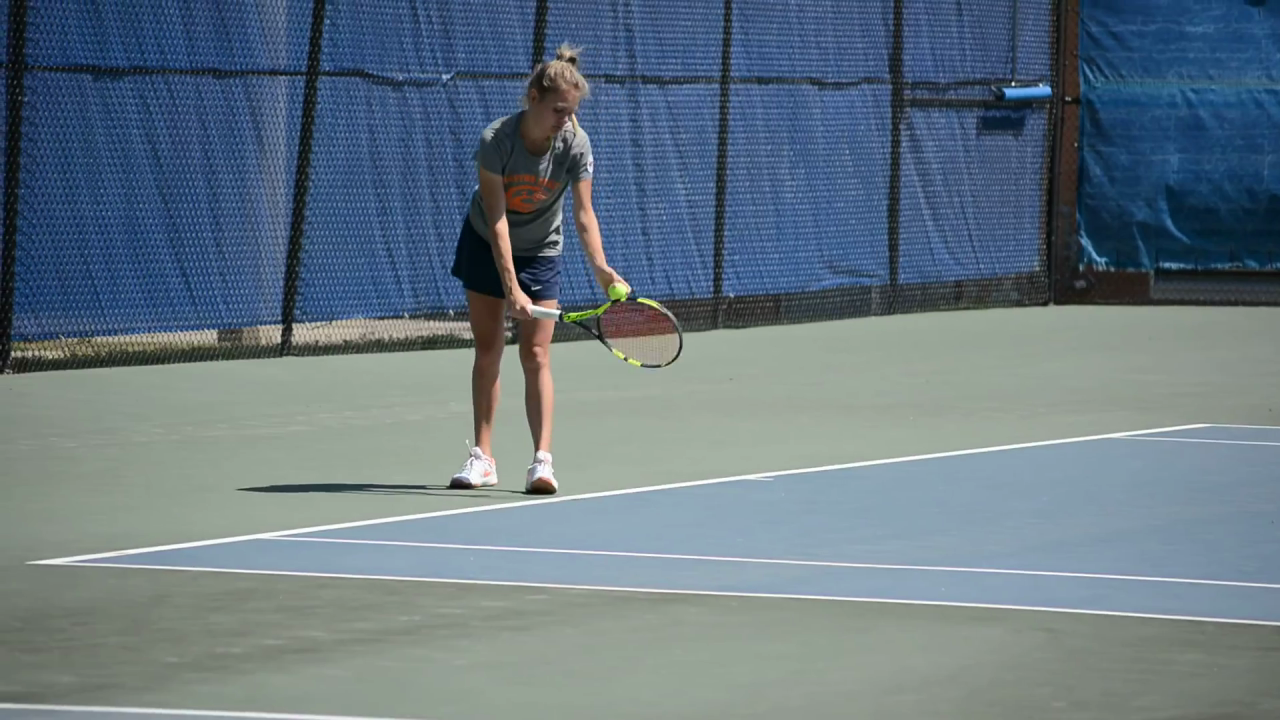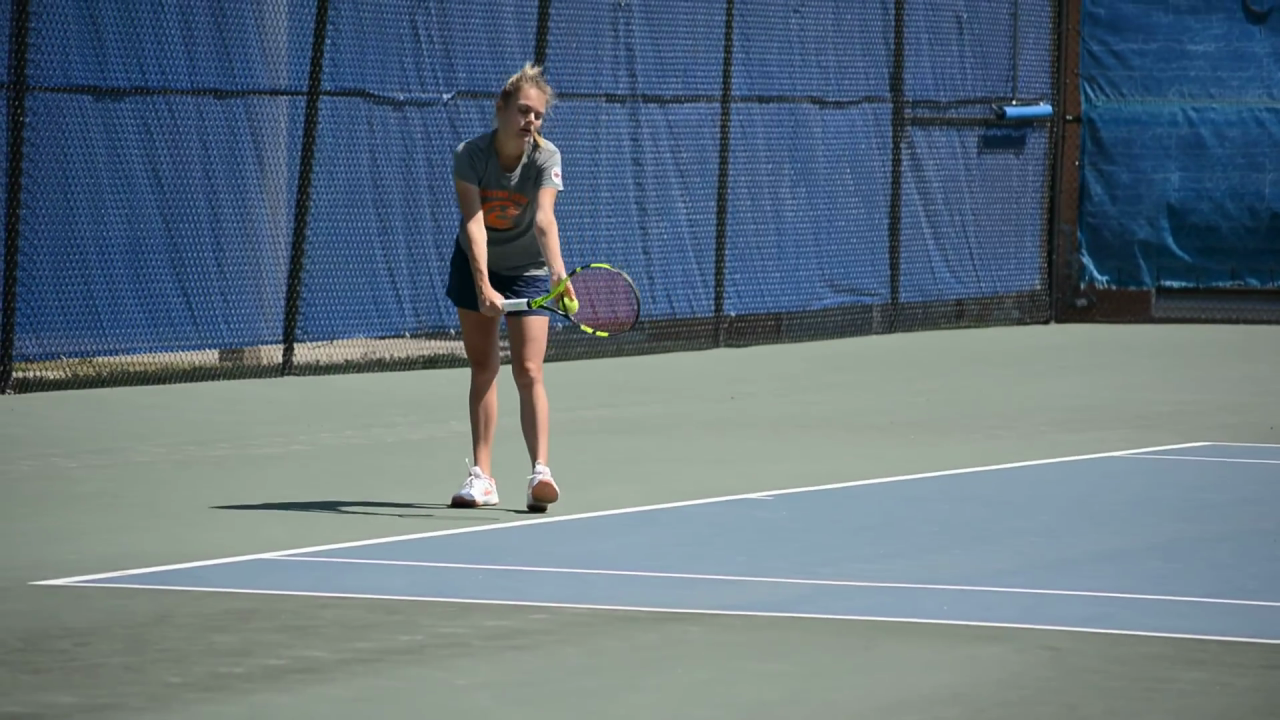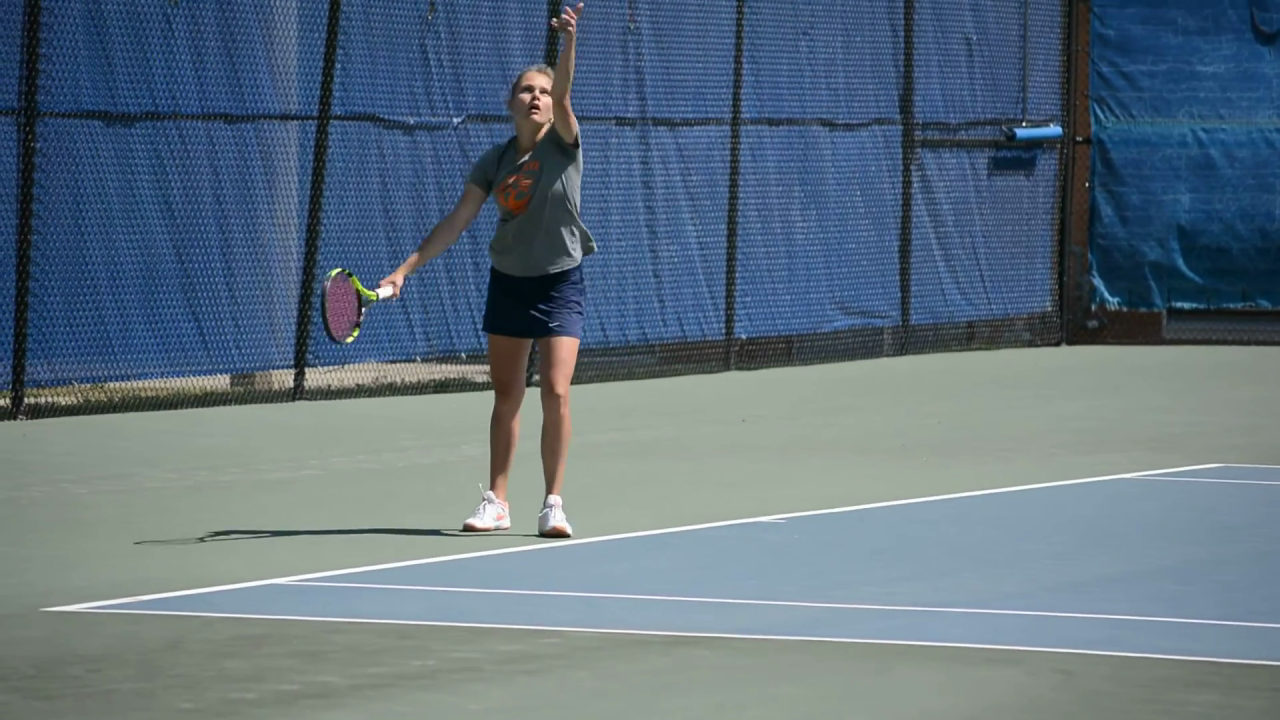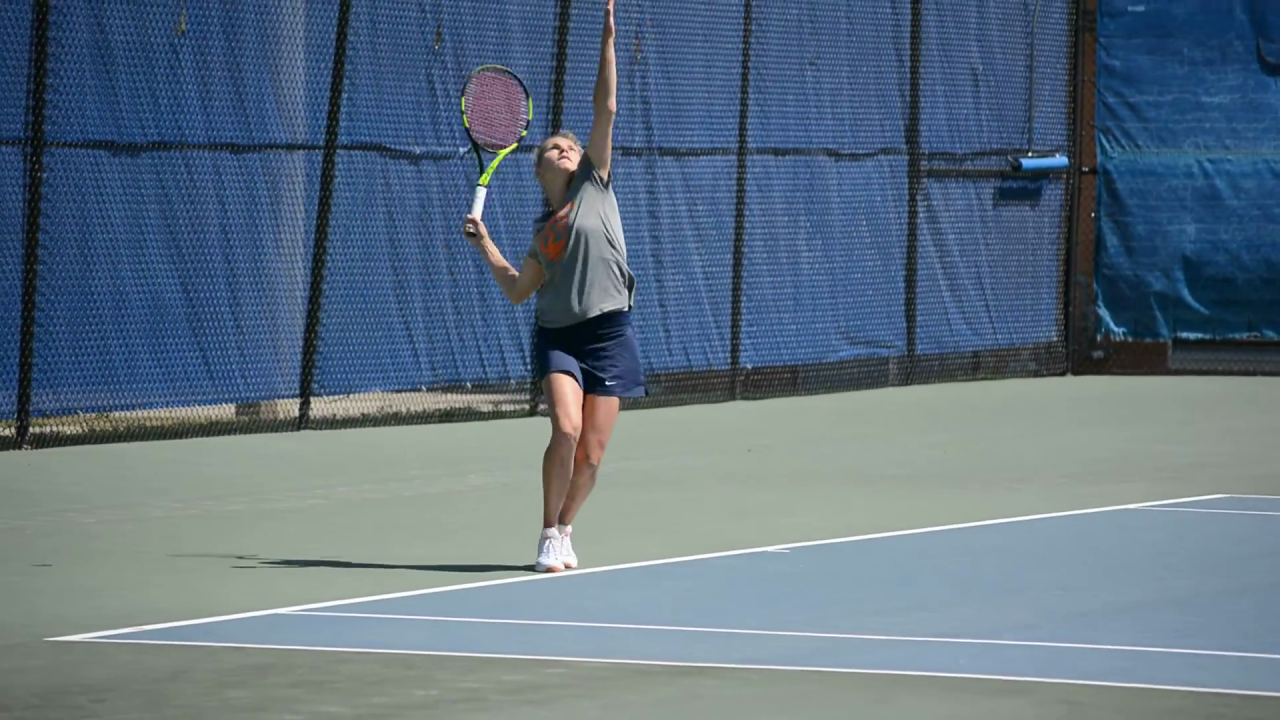
dt=0.4s
person 1, frame 1
left shoulder: (575, 144)
right shoulder: (495, 139)
left elbow: (583, 211)
right elbow: (495, 217)
left wrist: (601, 265)
right wrist: (511, 286)
left hip: (540, 254)
right hip: (487, 247)
left knee: (535, 355)
right knee: (487, 350)
left ankle: (541, 459)
right ankle: (482, 456)
person 1, frame 2
left shoulder: (546, 157)
right shoulder: (469, 154)
left elbow: (544, 219)
right elbow: (474, 223)
left wrist: (559, 275)
right wrist: (483, 285)
left hip: (527, 273)
right hip: (476, 268)
left knee: (529, 370)
right knee: (483, 369)
left ankle: (540, 471)
right ankle: (482, 476)
person 1, frame 3
left shoulder: (564, 141)
right shoulder: (492, 162)
left elbow: (564, 95)
right elbow: (454, 224)
right wrist: (405, 268)
left hip: (559, 284)
right hip: (509, 283)
left knee: (556, 392)
right knee: (506, 397)
left ankle: (552, 502)
right ankle: (495, 500)
person 1, frame 4
left shoulder: (593, 185)
right shoulder: (544, 227)
left elbow: (604, 107)
right elbow: (518, 290)
right wrist: (484, 241)
left hip: (609, 332)
right hip: (558, 338)
left knee: (590, 454)
right knee: (566, 430)
left ankle: (561, 531)
right ankle: (550, 533)
